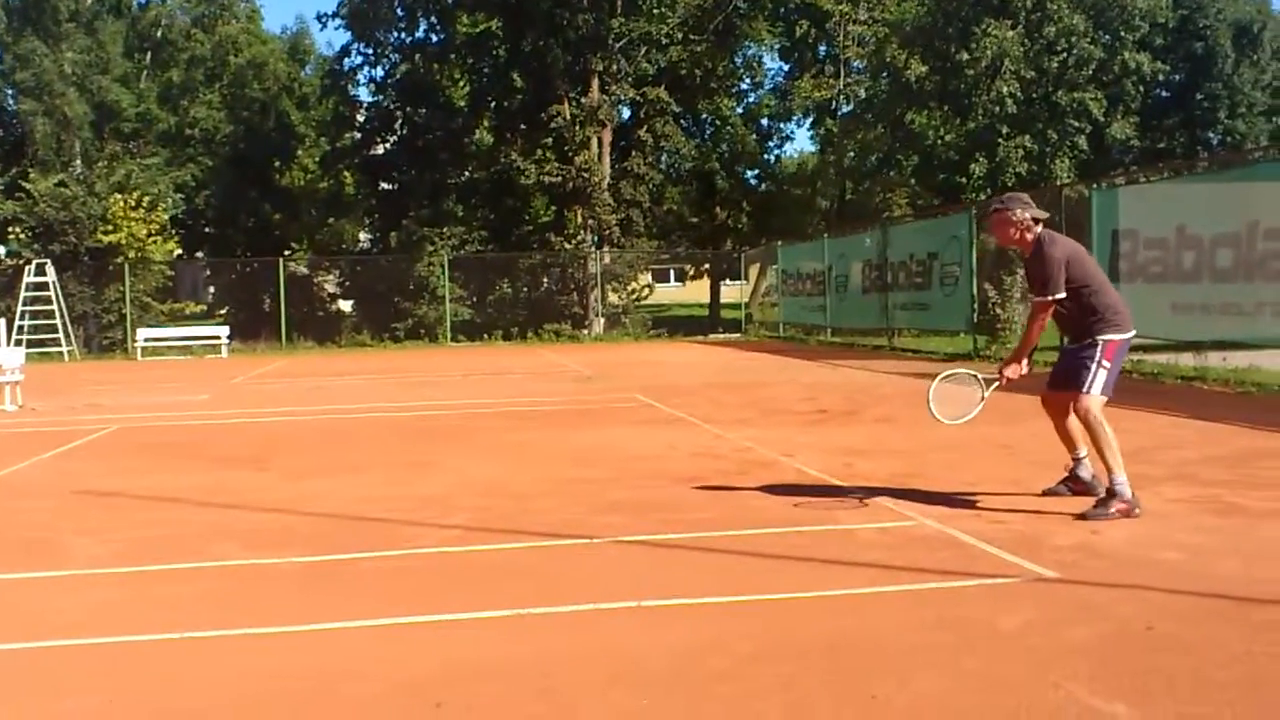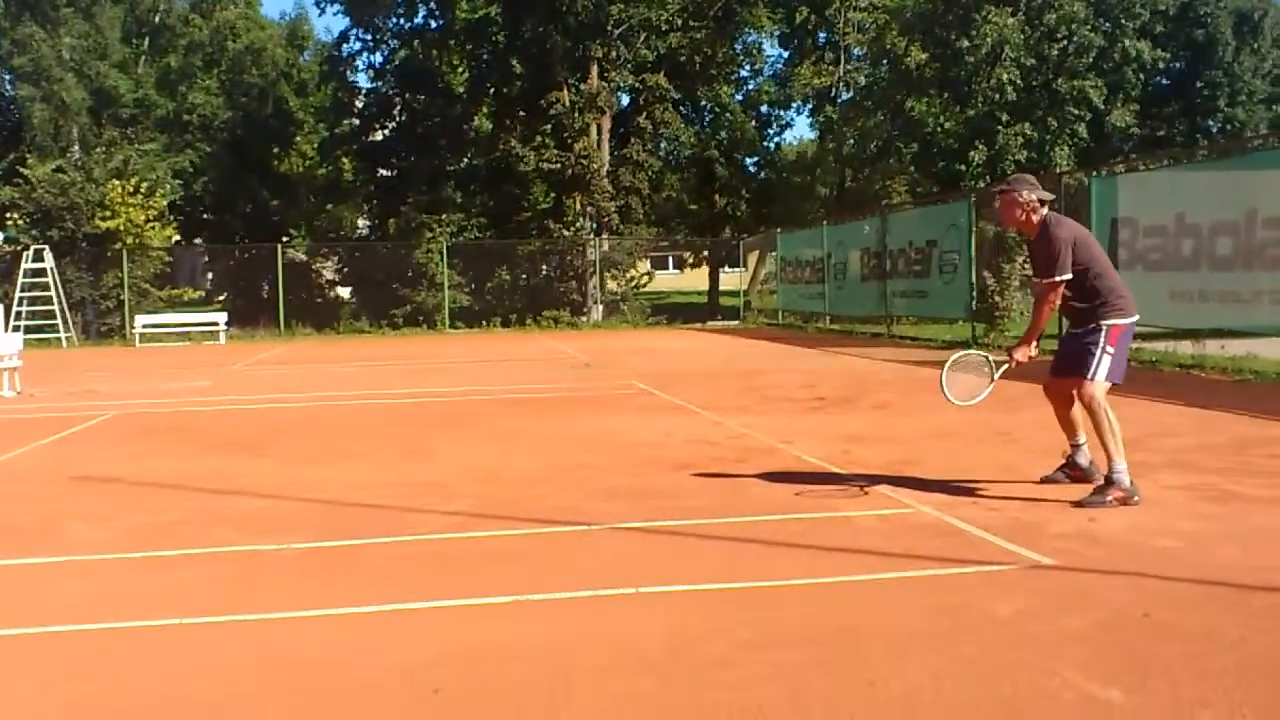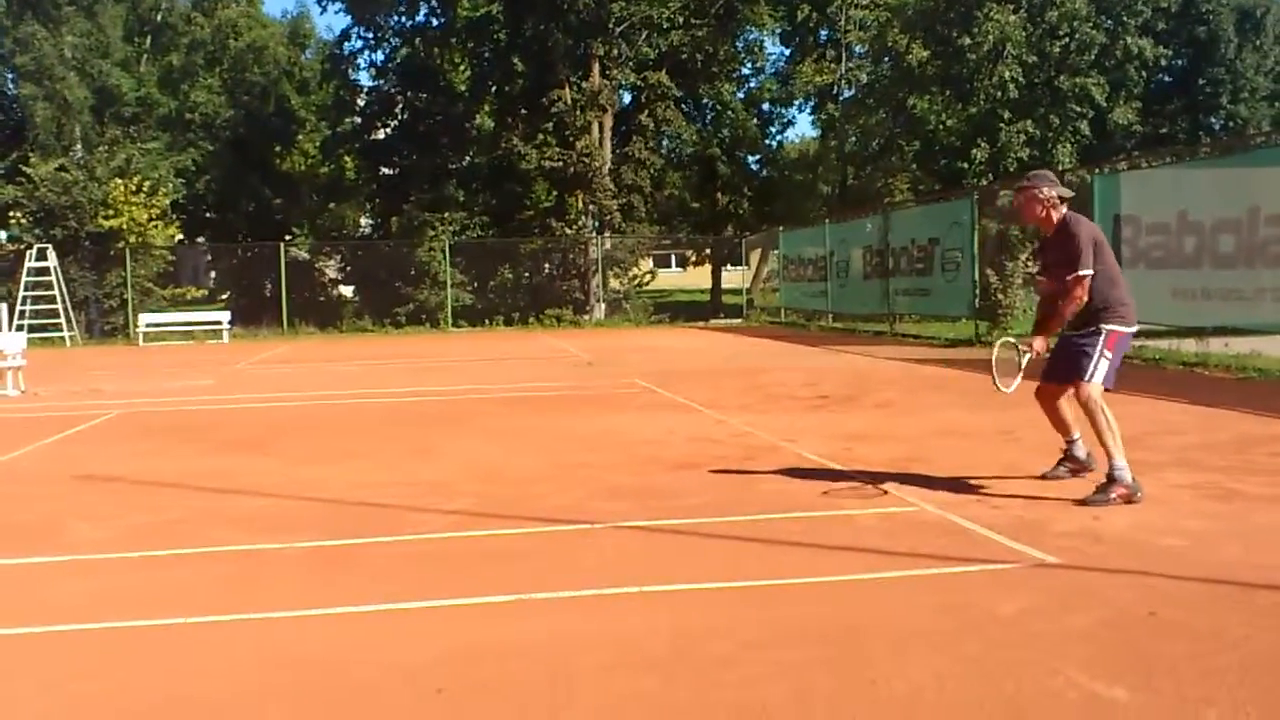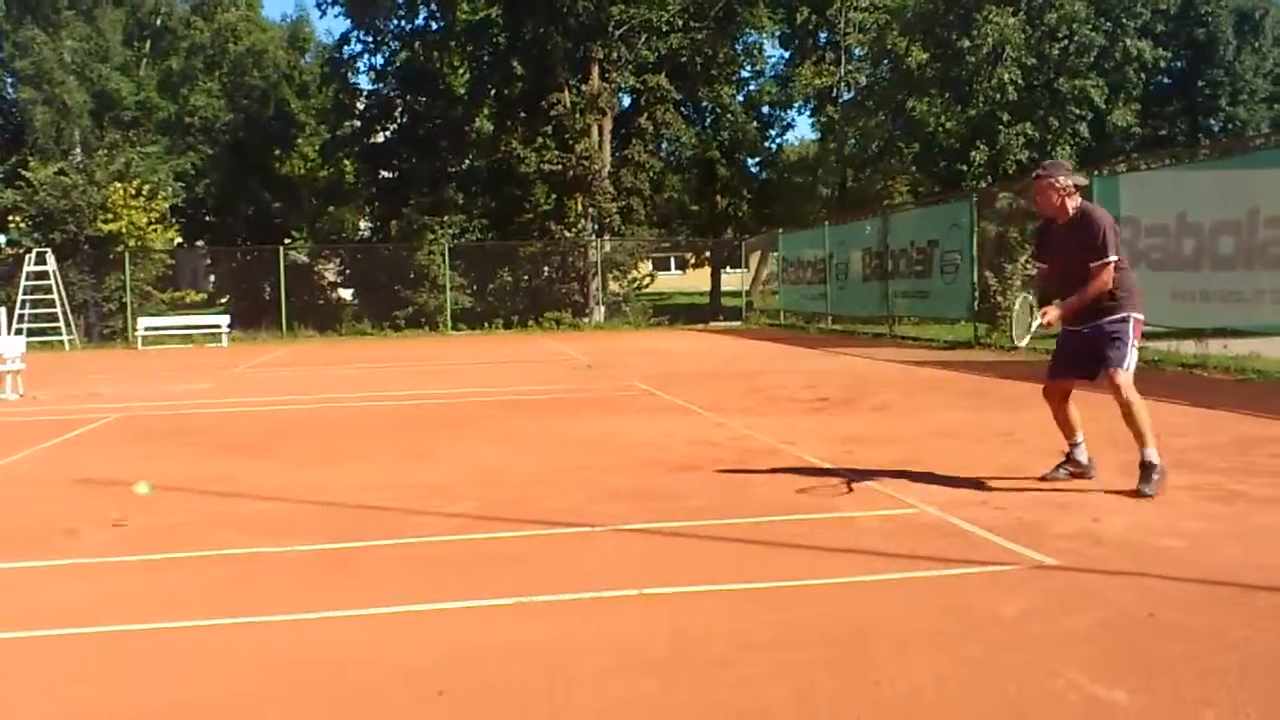
dt=0.2s
person 1, frame 1
left shoulder: (1051, 252)
right shoulder: (1034, 254)
left elbow: (1041, 318)
right elbow: (1038, 314)
left wrist: (1014, 360)
right wrist: (1024, 358)
left hip: (1107, 332)
right hip: (1082, 334)
left knee: (1086, 406)
right knee: (1054, 401)
left ankle: (1122, 495)
right ankle: (1082, 475)
person 1, frame 2
left shoulder: (1057, 234)
right shoulder: (1037, 237)
left elbow: (1051, 299)
right elbow: (1042, 295)
left wrist: (1026, 343)
right wrist: (1033, 340)
left hip: (1109, 316)
right hip: (1084, 319)
left knee: (1090, 393)
right knee: (1056, 388)
left ankle: (1121, 482)
right ankle: (1081, 461)
person 1, frame 3
left shoulder: (1077, 231)
right shoulder: (1048, 239)
left elbow: (1078, 295)
right elbow: (1048, 291)
left wrist: (1044, 336)
right wrist: (1040, 333)
left hip: (1109, 322)
right hip: (1081, 325)
left knee: (1087, 393)
right knee: (1046, 392)
left ankle: (1123, 479)
right ankle: (1078, 454)
person 1, frame 4
left shoulder: (1095, 220)
right shoulder: (1047, 231)
left elbow: (1105, 280)
right elbow: (1046, 277)
left wrist: (1061, 309)
right wrist: (1046, 308)
left hip: (1117, 313)
right hip: (1079, 320)
left knee: (1120, 383)
right knee: (1054, 390)
left ankle: (1151, 464)
right ankle: (1079, 458)
